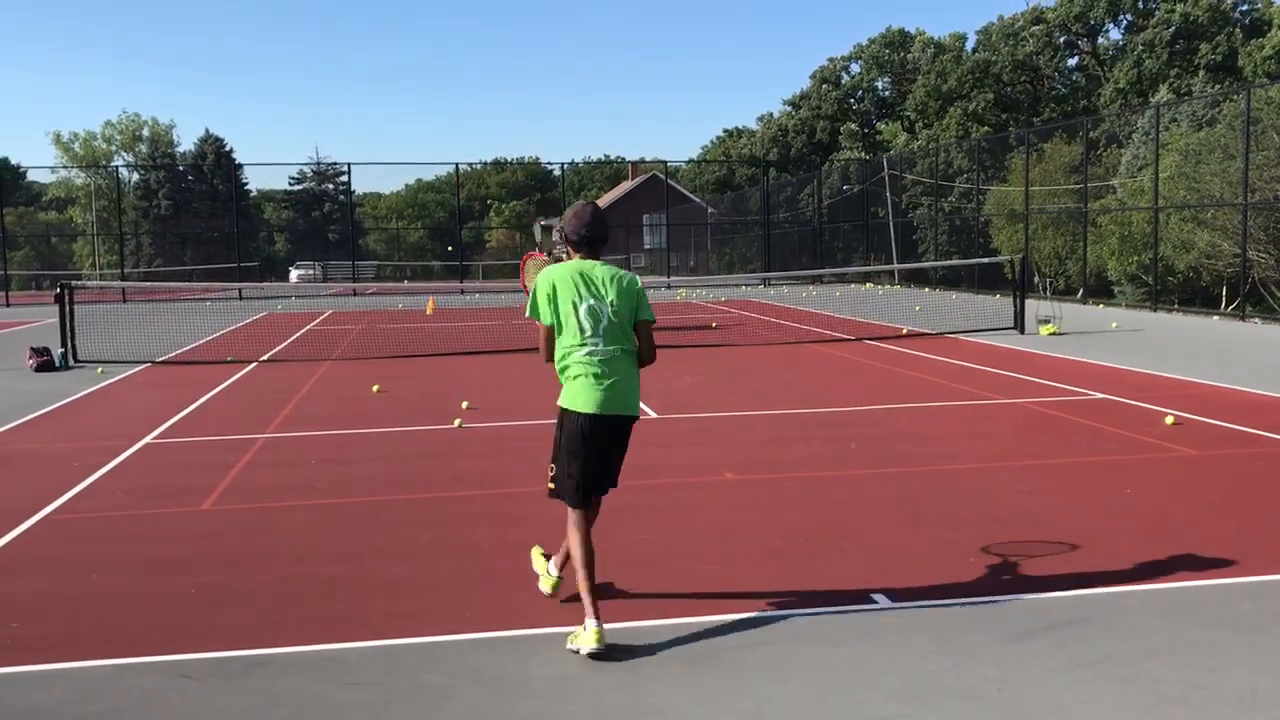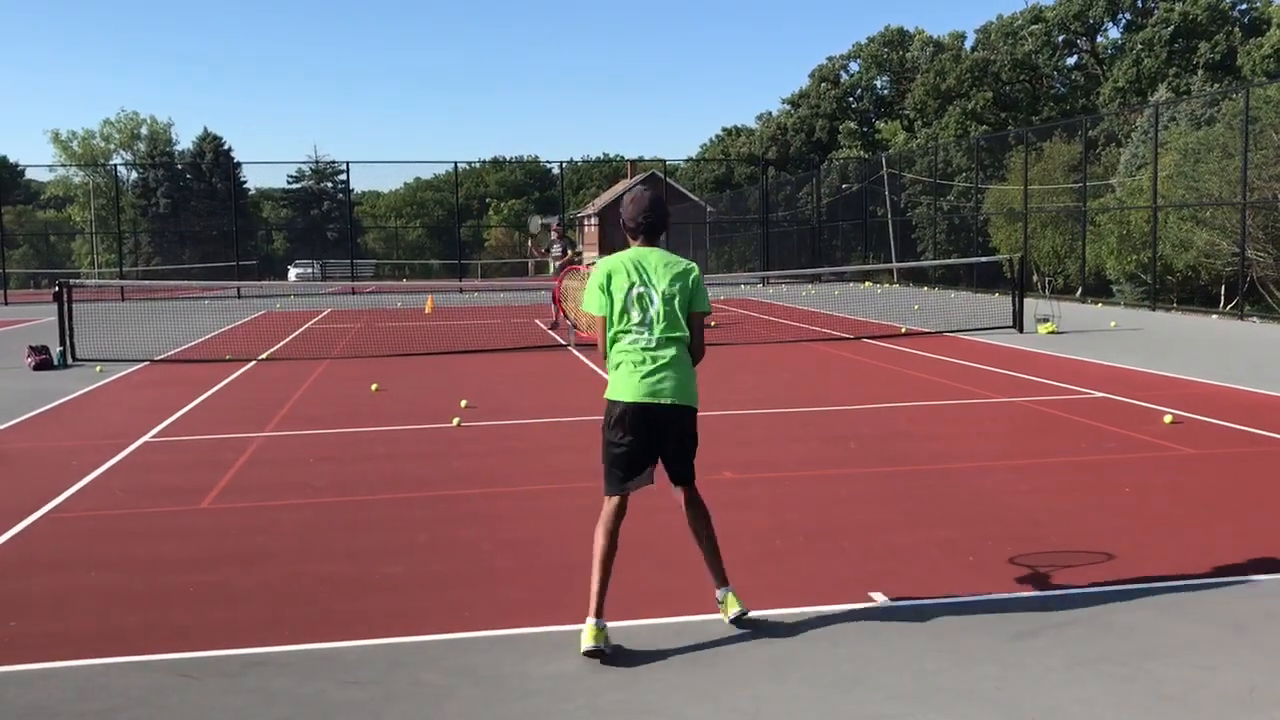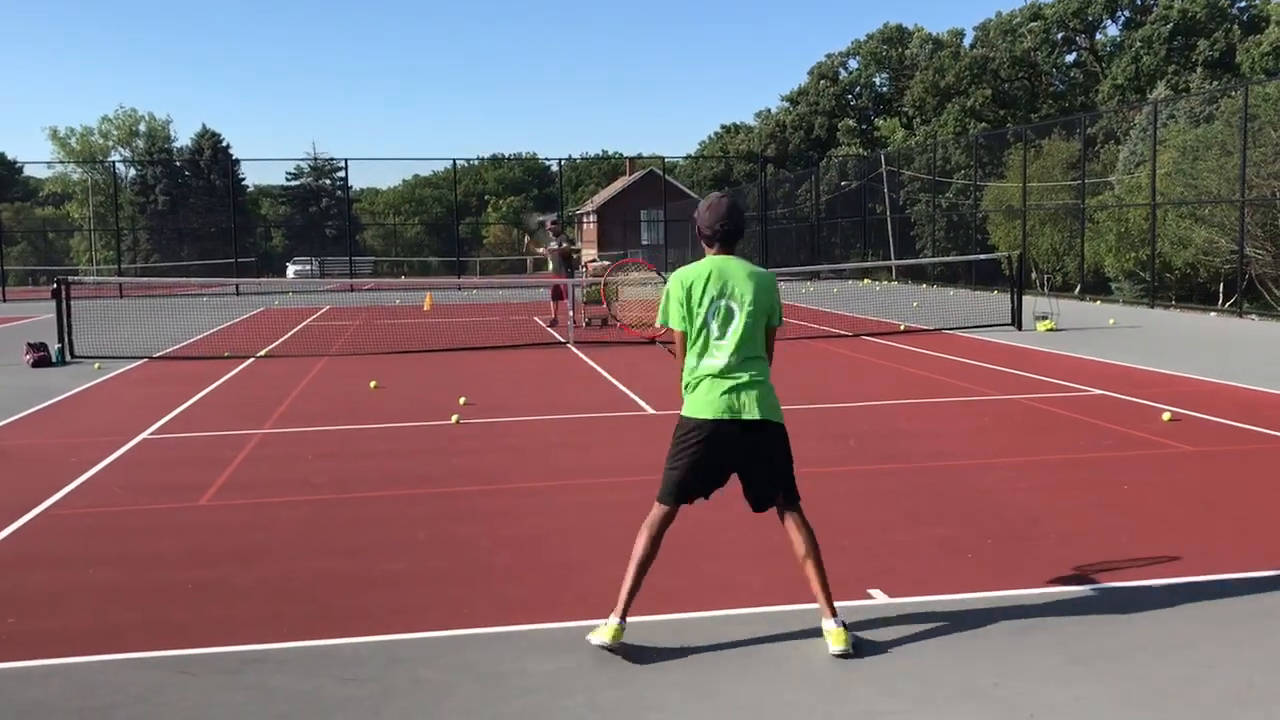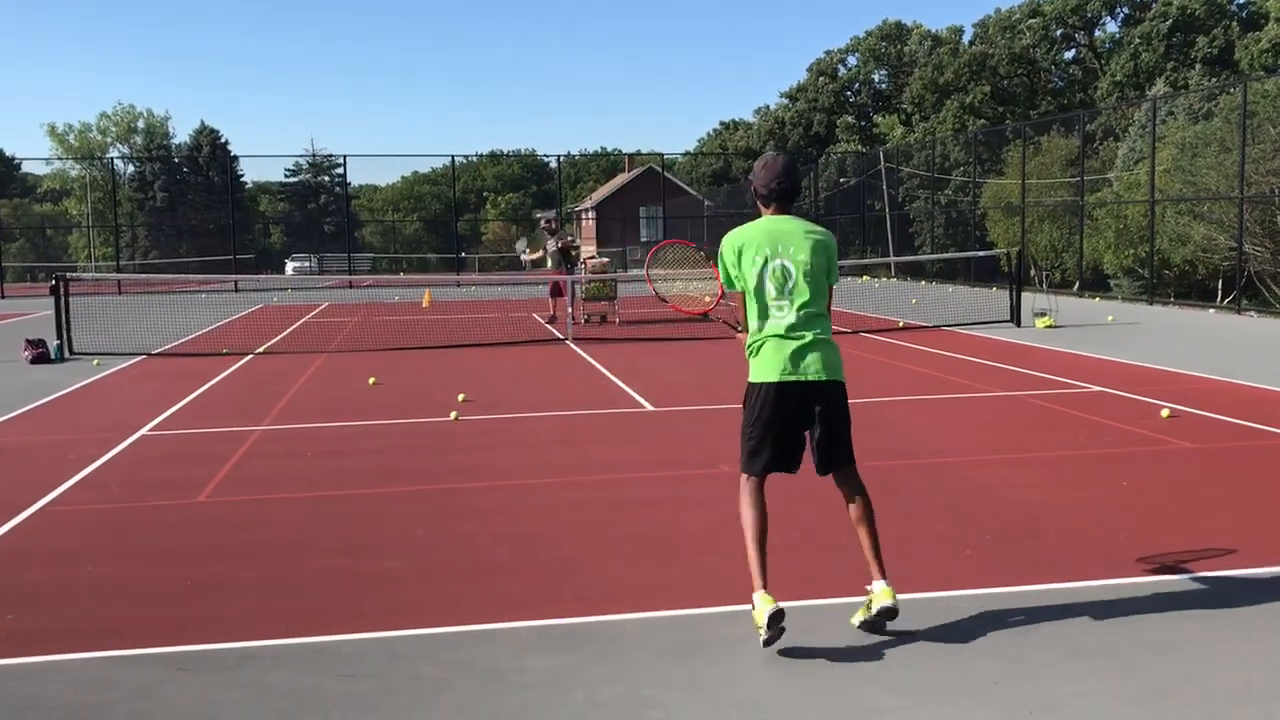
dt=0.2s
person 1, frame 1
left shoulder: (551, 278)
right shoulder: (629, 282)
left elbow: (546, 352)
right elbow: (647, 353)
left hip: (582, 402)
right hip: (625, 404)
left knee: (577, 510)
right knee: (588, 494)
left ankle: (591, 625)
right ankle: (555, 568)
person 1, frame 2
left shoulder: (606, 269)
right shoulder: (688, 270)
left elbow: (604, 344)
right elbow: (698, 347)
left hip: (628, 394)
right hip: (679, 395)
left knee: (615, 504)
right knee: (687, 491)
left ankle: (594, 625)
right ankle: (725, 595)
person 1, frame 3
left shoulder: (681, 280)
right shoulder: (765, 281)
left elbow: (680, 352)
right elbow: (765, 353)
left hip: (704, 411)
right hip: (759, 411)
left knee: (661, 513)
right knee: (789, 511)
left ankle: (615, 622)
right ankle: (833, 624)
person 1, frame 4
left shoulder: (735, 241)
right shoulder: (822, 239)
left elbow: (744, 309)
left hip: (770, 374)
right hip: (823, 370)
left knee: (752, 483)
right knee: (846, 477)
left ankle: (763, 600)
right ankle: (880, 589)
